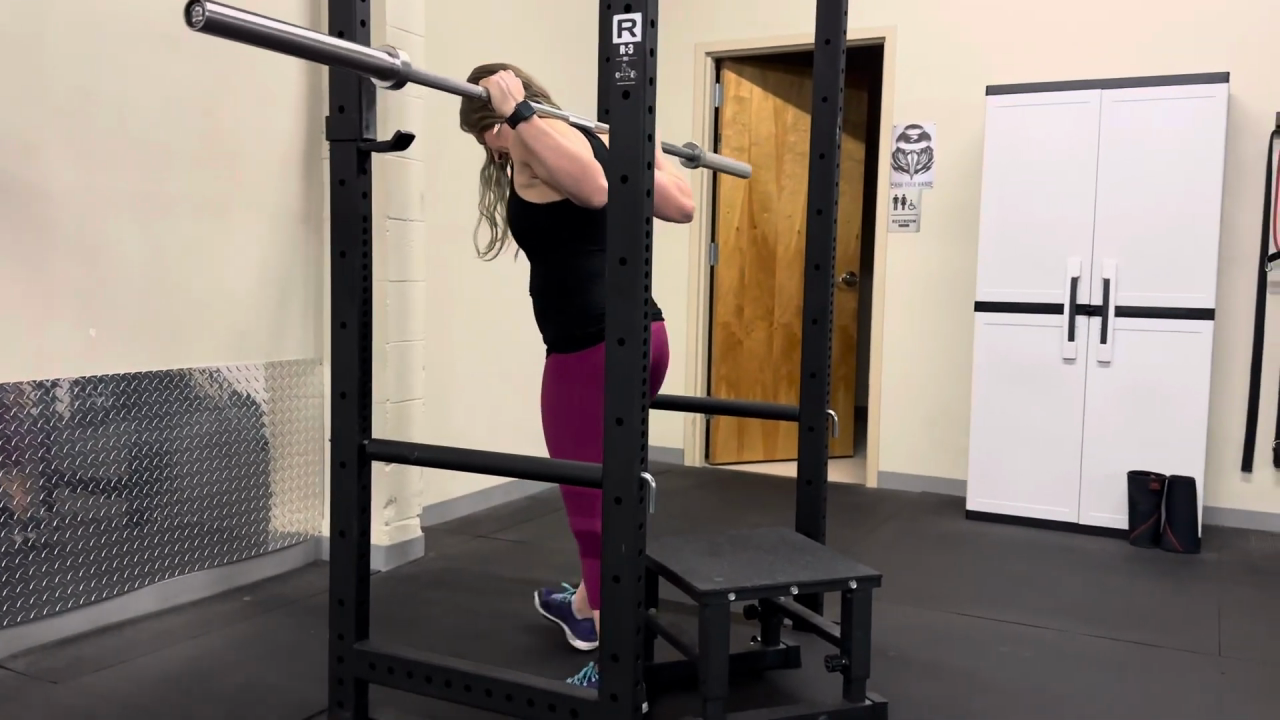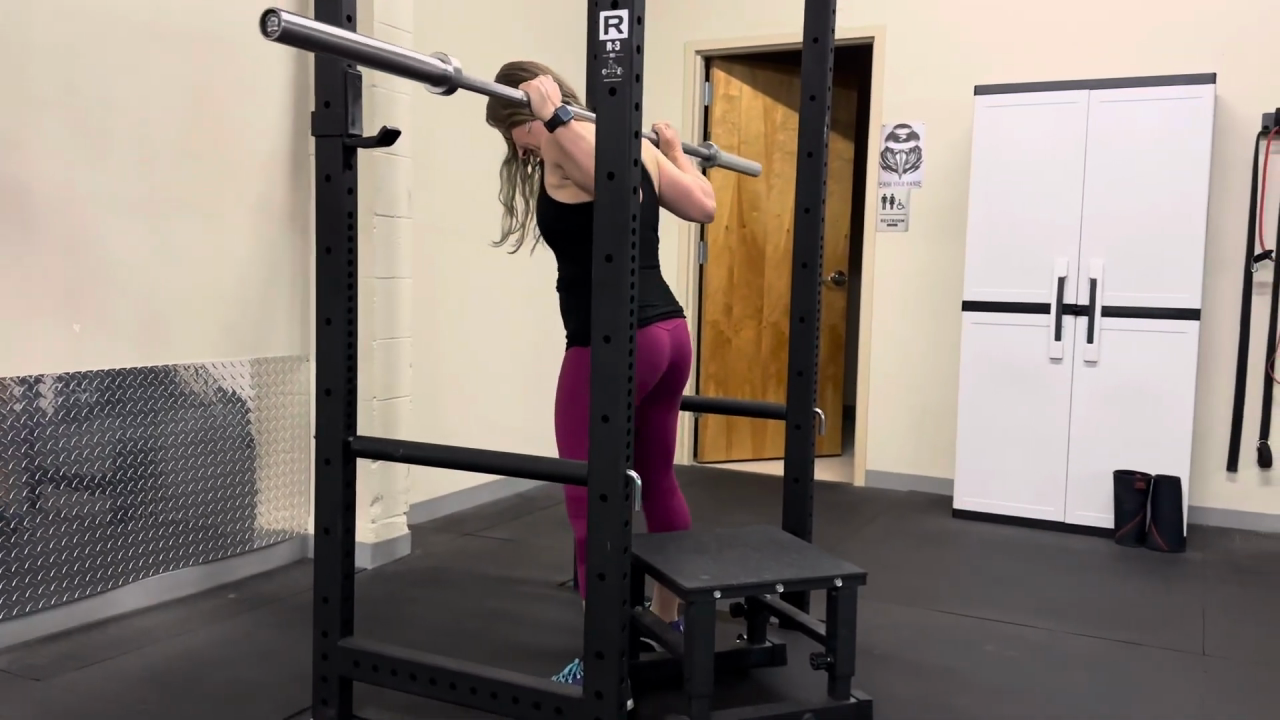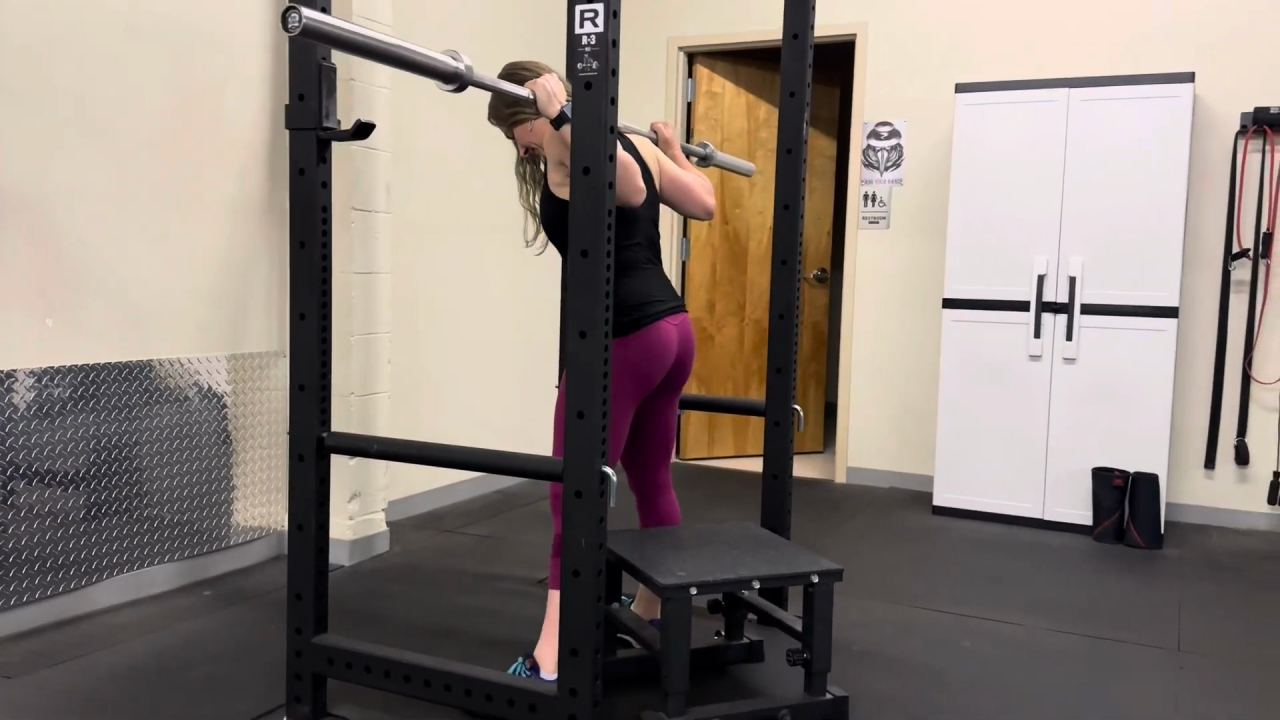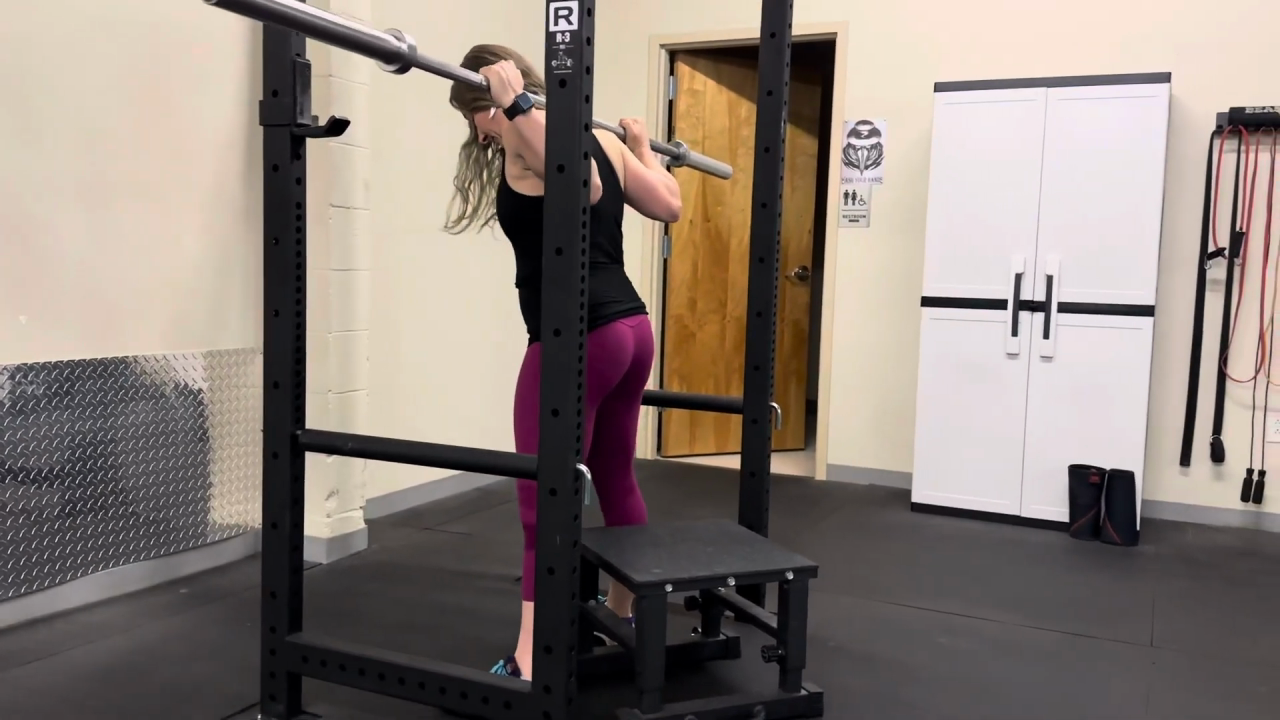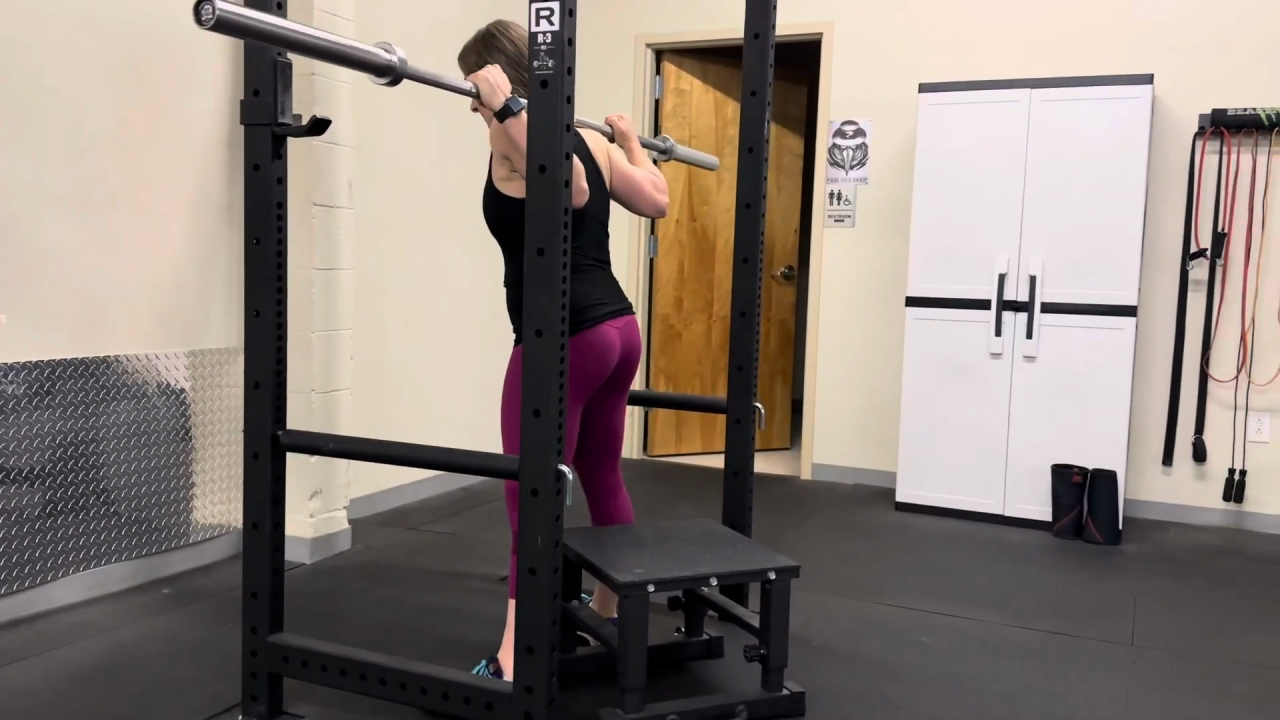
dt=0.5s
person 1, frame 1
left shoulder: (534, 143)
right shoulder: (603, 141)
left elbow: (592, 190)
right elbow: (683, 206)
left wrist: (520, 114)
right wrist: (655, 152)
left hip: (590, 351)
right hip: (646, 335)
left knee: (592, 508)
right knee: (606, 490)
right ankle: (585, 609)
person 1, frame 2
left shoulder: (566, 146)
right shoulder: (636, 144)
right elbow: (703, 204)
left wrist: (555, 118)
right wrist: (675, 151)
right hip: (669, 335)
left knee: (592, 506)
right knee: (657, 484)
right ankle: (671, 614)
person 1, frame 3
left shoulder: (569, 146)
right shoulder: (633, 141)
left elbow: (624, 185)
right elbow: (703, 203)
left wrist: (561, 116)
right wrist: (673, 149)
left hip: (619, 342)
right hip: (671, 331)
right knee: (651, 481)
left ankle: (551, 661)
right ankle: (653, 612)
person 1, frame 4
left shoulder: (527, 141)
right shoulder: (602, 139)
left elbow: (581, 183)
right elbow: (669, 204)
left wrist: (516, 104)
right wrist: (642, 147)
left hip: (575, 342)
right hip: (631, 331)
left knee: (544, 502)
right knee: (617, 482)
left ankle: (530, 664)
right ankle: (624, 610)
person 1, frame 5
left shoulder: (512, 135)
right shoulder: (589, 138)
left elbow: (569, 188)
right elbow: (656, 201)
left wrist: (506, 107)
right wrist: (631, 143)
left hip: (562, 343)
right hip: (618, 330)
right knee: (604, 482)
left ankle: (514, 662)
right ankle: (610, 610)
